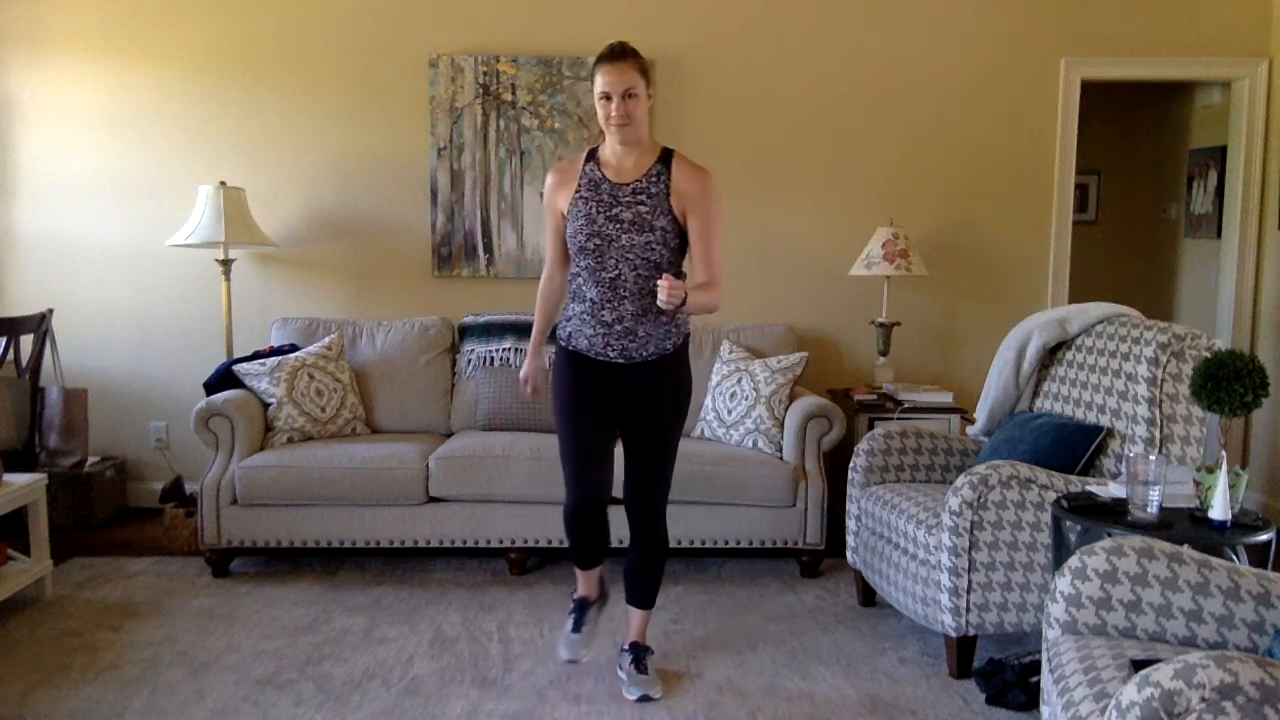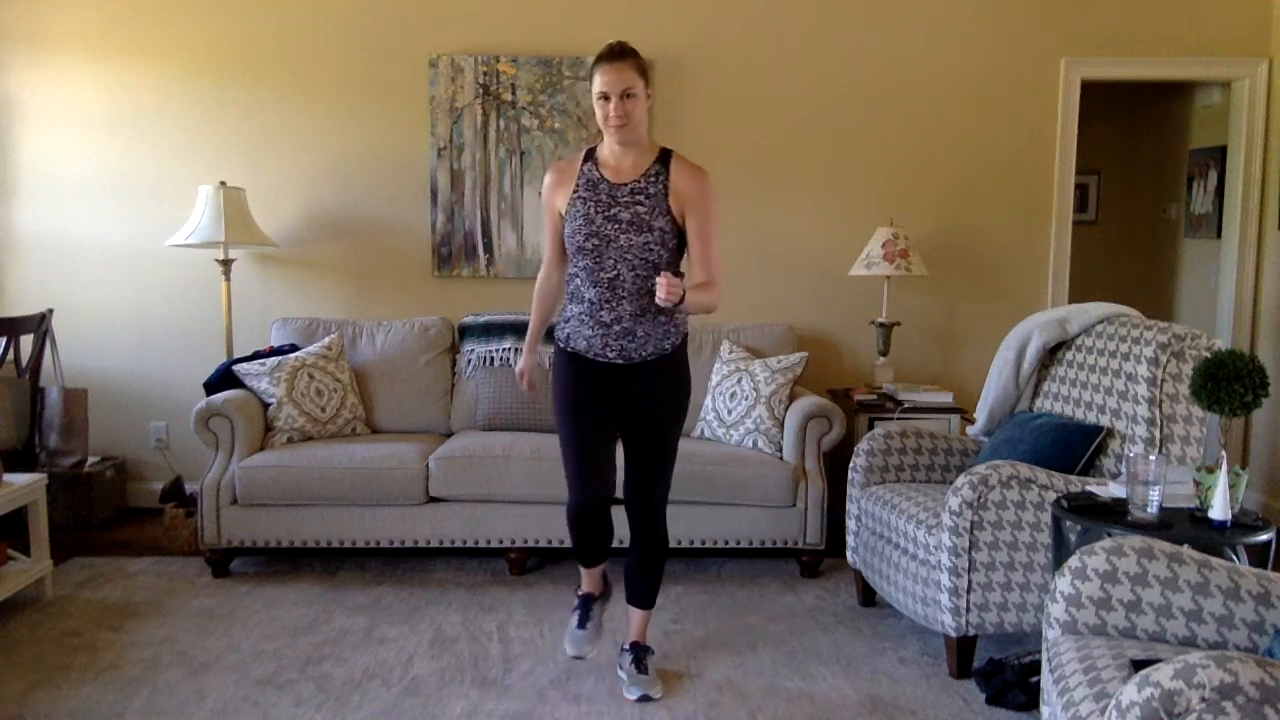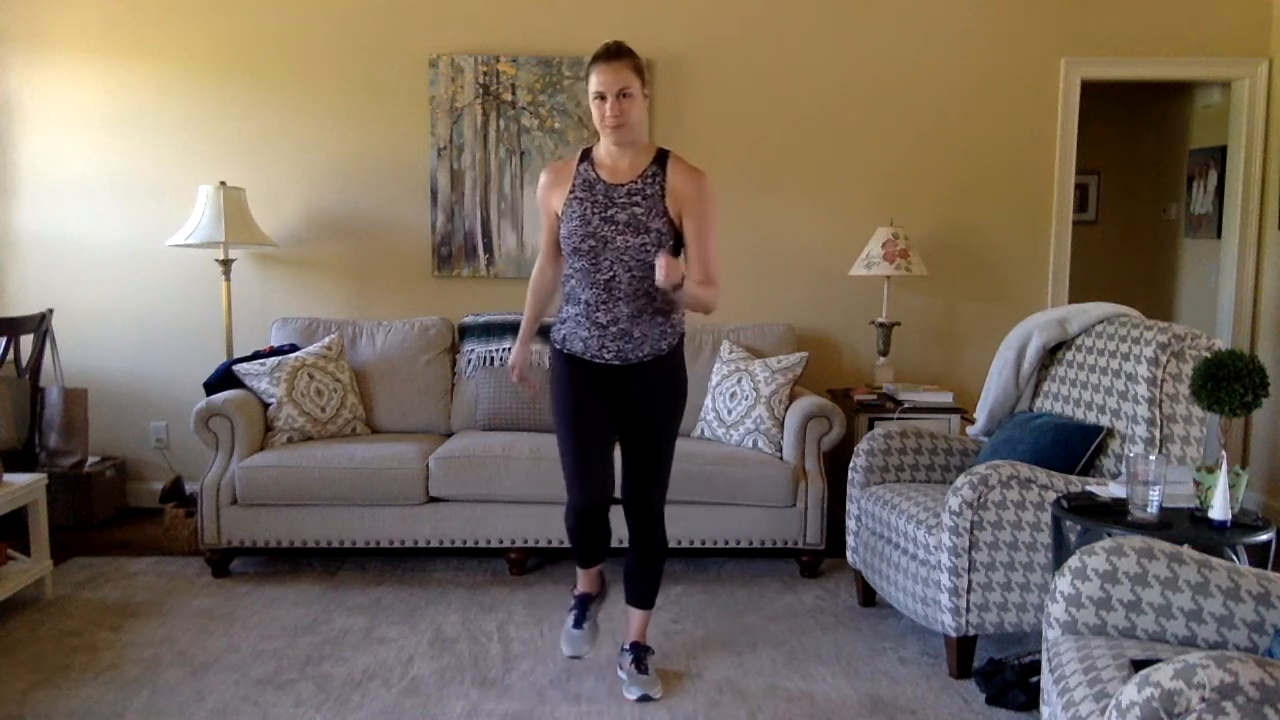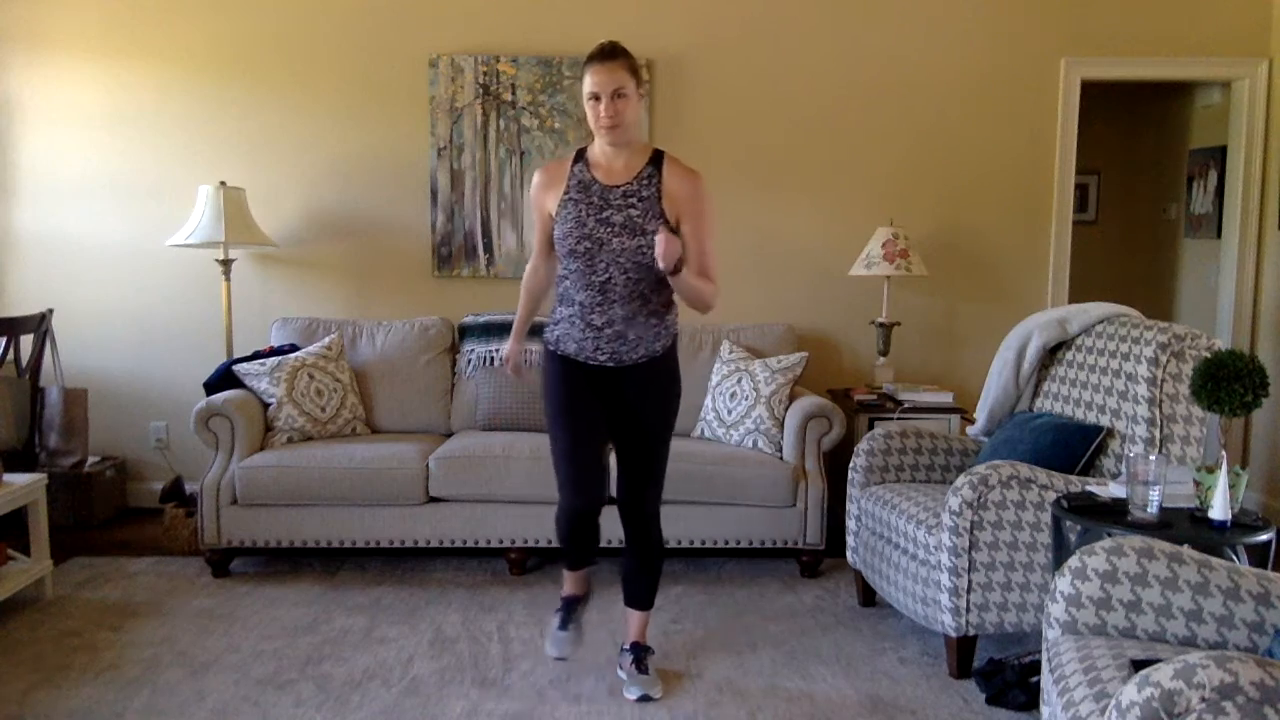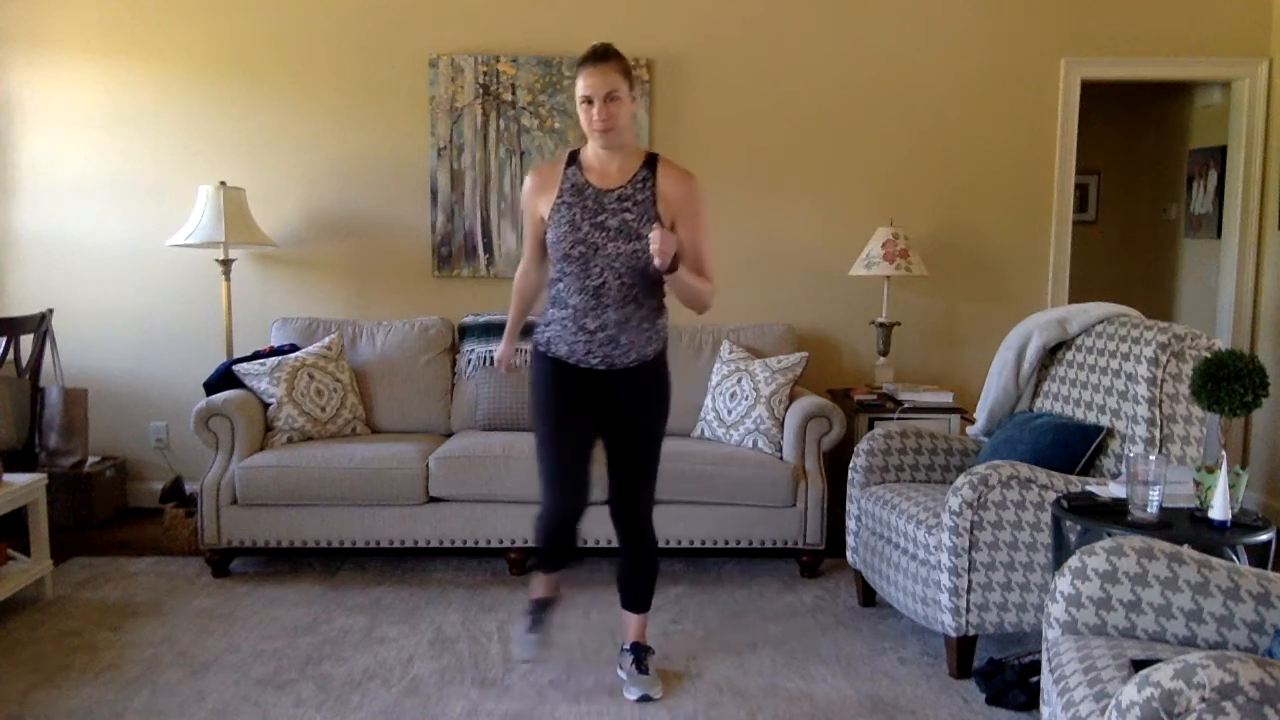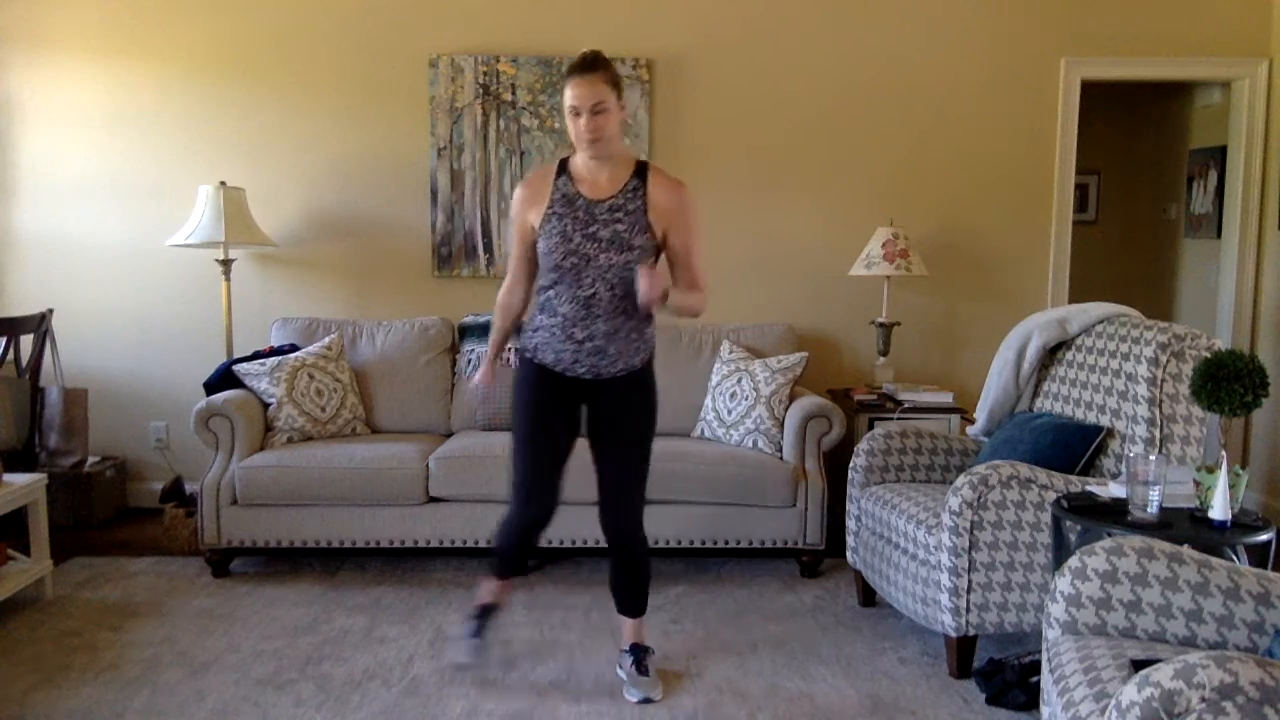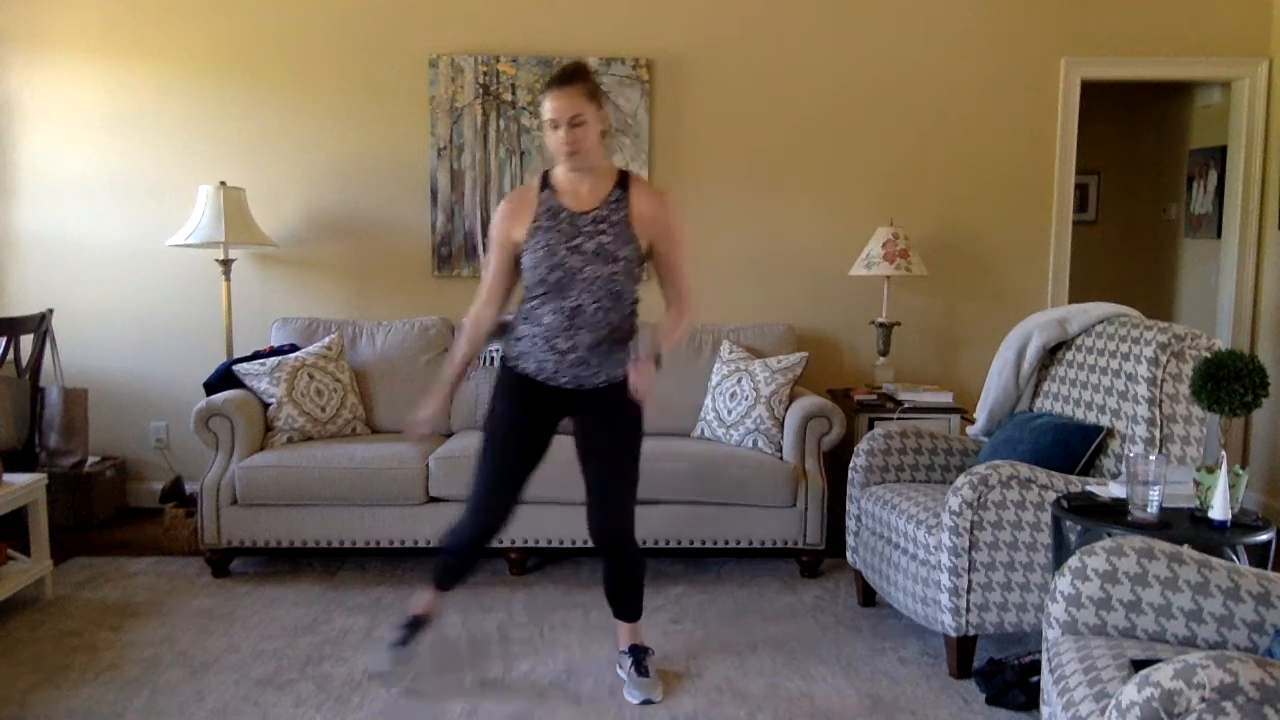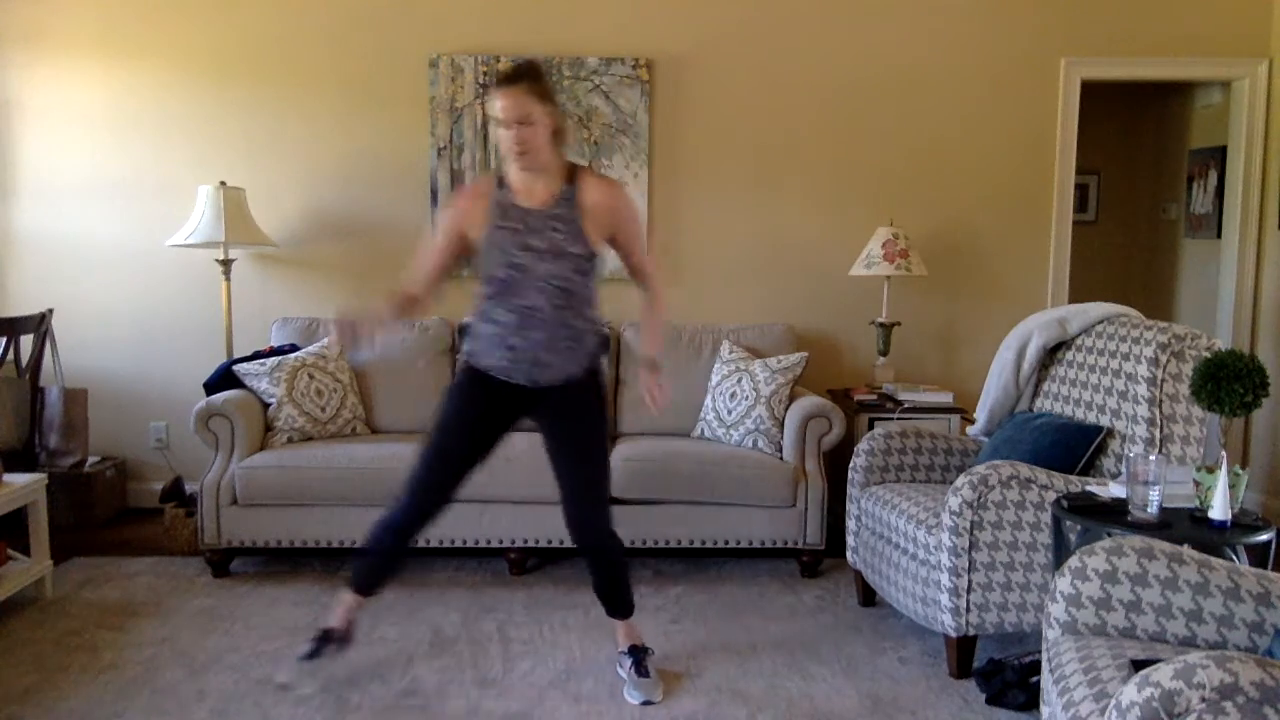
dt=0.1s
person 1, frame 1
left shoulder: (689, 180)
right shoulder: (564, 178)
left elbow: (711, 291)
left wrist: (680, 295)
right wrist: (533, 350)
left hip: (659, 366)
right hip: (582, 359)
left knee: (647, 506)
right knee: (585, 494)
left ankle: (636, 645)
right ankle: (588, 592)
person 1, frame 2
left shoulder: (687, 180)
right shoulder: (562, 178)
left elbow: (711, 295)
left wrist: (680, 294)
right wrist: (530, 344)
left hip: (657, 366)
right hip: (580, 360)
left knee: (646, 506)
right knee: (588, 493)
left ankle: (636, 646)
right ankle: (590, 588)
person 1, frame 3
left shoulder: (684, 181)
right shoulder: (558, 178)
left elbow: (709, 295)
left wrist: (679, 281)
right wrist: (523, 339)
left hip: (654, 367)
right hip: (577, 361)
left knee: (645, 506)
right knee: (587, 495)
left ankle: (636, 645)
right ankle: (587, 588)
person 1, frame 4
left shoulder: (680, 182)
right shoulder: (551, 178)
left elbow: (708, 298)
left wrist: (676, 269)
right wrist: (518, 332)
left hip: (648, 368)
right hip: (572, 363)
left knee: (640, 508)
right knee: (580, 497)
left ankle: (635, 646)
right ankle: (574, 590)
person 1, frame 5
left shoulder: (675, 185)
right shoulder: (543, 182)
left elbow: (704, 297)
left wrist: (671, 265)
right wrist: (510, 334)
left hip: (639, 371)
right hip: (562, 365)
left knee: (632, 512)
right knee: (564, 501)
left ankle: (635, 647)
right ankle: (542, 593)
person 1, frame 6
left shoulder: (664, 194)
right shoulder: (534, 195)
left elbow: (694, 298)
right elbow: (516, 282)
left wrist: (662, 292)
right wrist: (487, 359)
left hip: (627, 379)
right hip: (547, 371)
left knee: (622, 521)
right knee: (532, 506)
left ankle: (633, 647)
right ankle: (491, 597)
person 1, frame 7
left shoulder: (647, 203)
right shoulder: (518, 209)
left elbow: (680, 302)
right elbow: (487, 304)
left wrist: (653, 355)
right wrist: (443, 388)
left hip: (610, 388)
right hip: (528, 379)
left knee: (612, 528)
right knee: (485, 513)
left ankle: (631, 649)
right ankle: (426, 605)
person 1, frame 8
left shoulder: (600, 198)
right shoulder: (472, 203)
left elbow: (650, 281)
right elbow: (419, 289)
left wrist: (649, 362)
right wrist: (371, 322)
left hip: (571, 382)
right hip: (488, 376)
left knee: (590, 524)
right knee: (419, 502)
left ankle: (631, 647)
right ankle: (340, 623)
